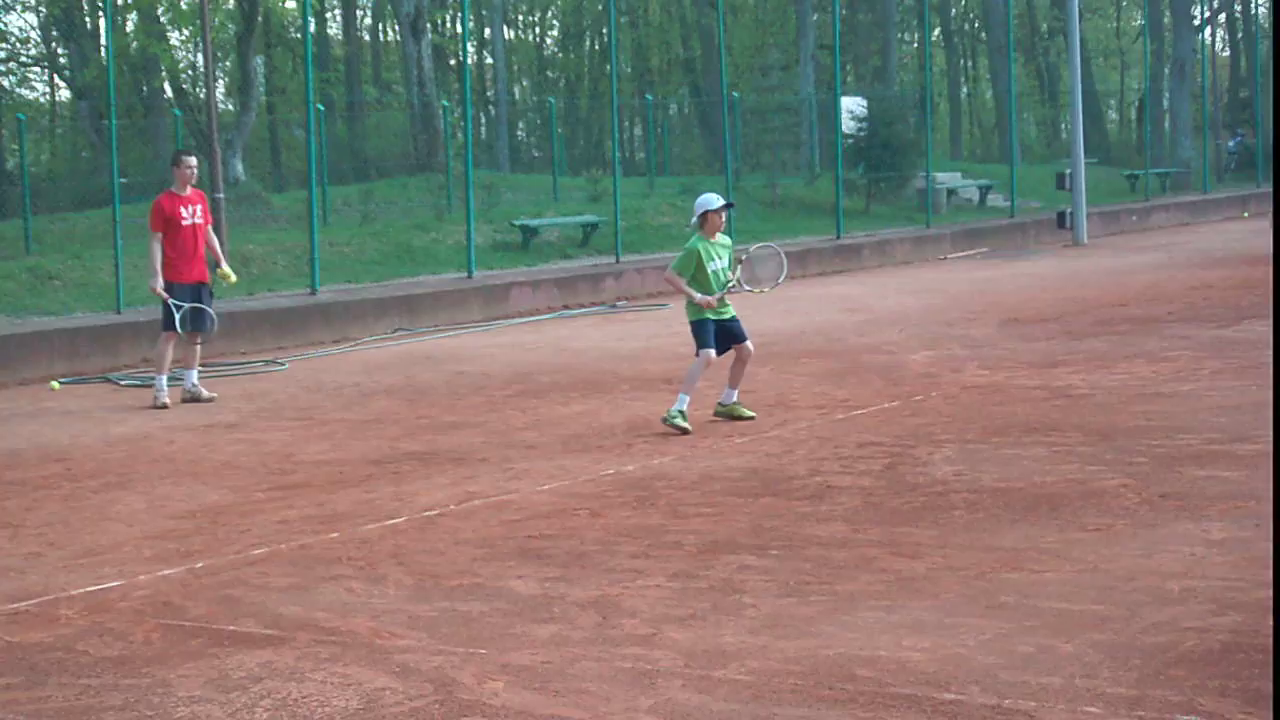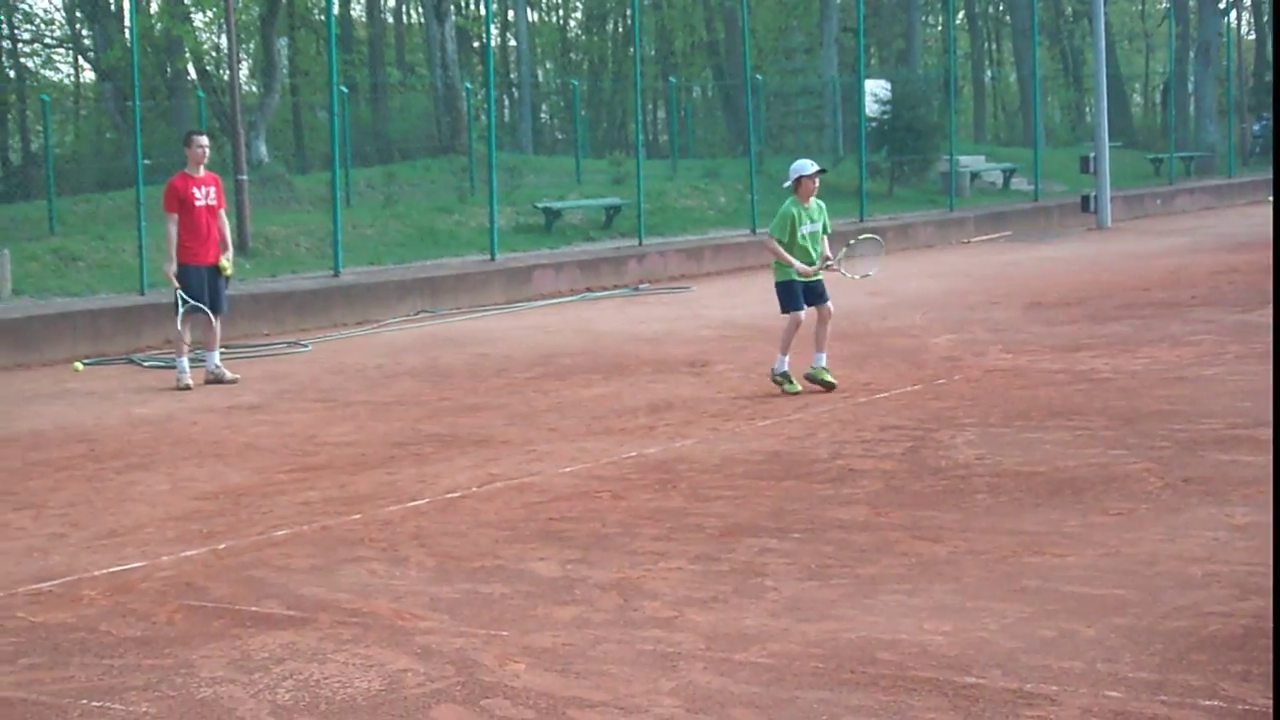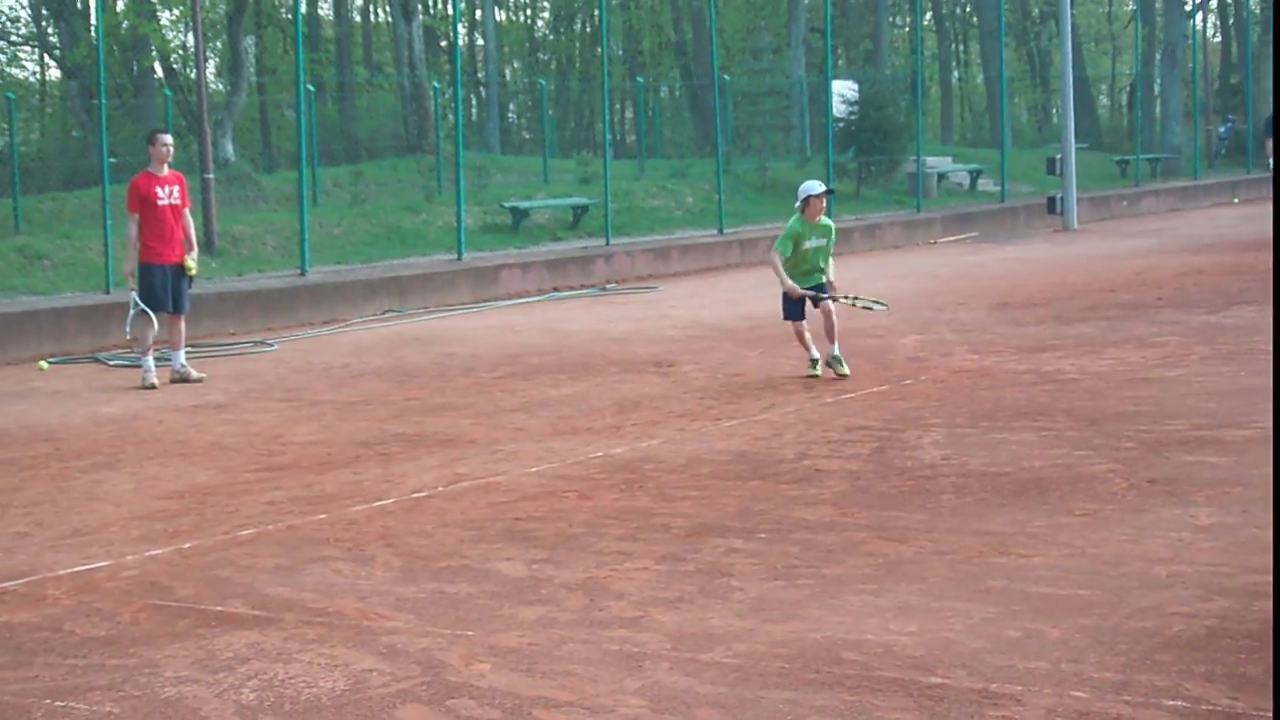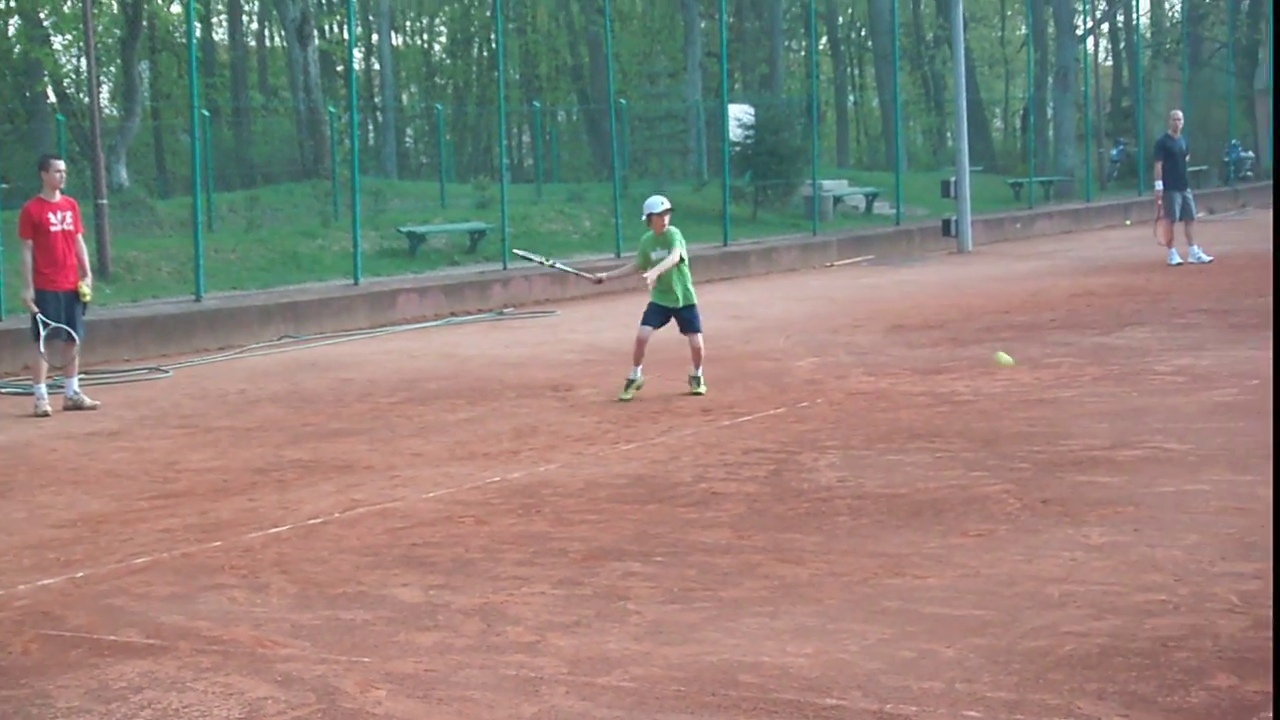
dt=0.5s
person 1, frame 1
left shoulder: (201, 198)
right shoulder: (162, 203)
right elbow: (156, 241)
left wrist: (221, 261)
right wrist: (156, 275)
left hip: (200, 278)
right hip: (175, 280)
left knee: (196, 332)
right knee: (170, 332)
left ankle: (191, 386)
right ankle: (160, 389)
person 1, frame 2
left shoulder: (214, 180)
right shoulder: (176, 184)
right elbow: (172, 224)
left wrist: (228, 248)
right wrist: (172, 259)
left hip: (214, 260)
right hip: (189, 262)
left knee: (214, 314)
right knee: (185, 315)
left ankle: (213, 368)
right ankle: (182, 371)
person 1, frame 3
left shoulder: (179, 179)
right shoulder: (139, 183)
right elbow: (133, 223)
left wrist: (193, 248)
right wrist: (130, 259)
left hip: (178, 259)
right hip: (152, 261)
left knee: (178, 313)
right knee: (150, 314)
left ankle: (179, 366)
right ankle: (148, 370)
person 1, frame 4
left shoulder: (71, 205)
right shoulder: (31, 209)
right elbow: (27, 250)
left wrist: (87, 274)
right wrist: (28, 286)
left hip: (72, 285)
right hip: (45, 288)
right knee: (43, 342)
left ankle: (72, 394)
right ankle: (40, 397)
person 2, frame 1
left shoulder: (726, 242)
right shoulder: (695, 247)
right elbow: (670, 275)
right wrist: (696, 296)
left hip: (724, 309)
right hip: (701, 312)
left knee: (745, 350)
right knee: (707, 356)
left ankle: (727, 403)
right ankle: (677, 410)
person 2, frame 2
left shoulder: (820, 207)
right shoulder: (789, 210)
right elbow: (771, 243)
left wrist: (826, 253)
right wrist: (796, 264)
left hip: (811, 272)
right hip: (788, 273)
left knee: (826, 311)
right knee: (797, 317)
left ankle: (819, 367)
right ankle: (780, 370)
person 2, frame 3
left shoulder: (827, 225)
right shoulder: (794, 227)
left elbow: (827, 255)
right elbow: (774, 257)
left wrist: (830, 275)
right wrist: (786, 282)
left hip: (816, 279)
right hip: (794, 282)
left knee: (828, 309)
right knee: (799, 326)
left ankle: (834, 355)
right ankle: (814, 358)
person 2, frame 4
left shoulder: (674, 235)
right shoulder: (646, 241)
left elbow: (674, 258)
right elbow: (637, 266)
left wrist: (654, 272)
right wrist: (607, 275)
left hip: (684, 298)
right hip: (660, 298)
left knee: (696, 344)
right knee: (642, 337)
left ankle: (696, 376)
right ankle: (634, 379)
